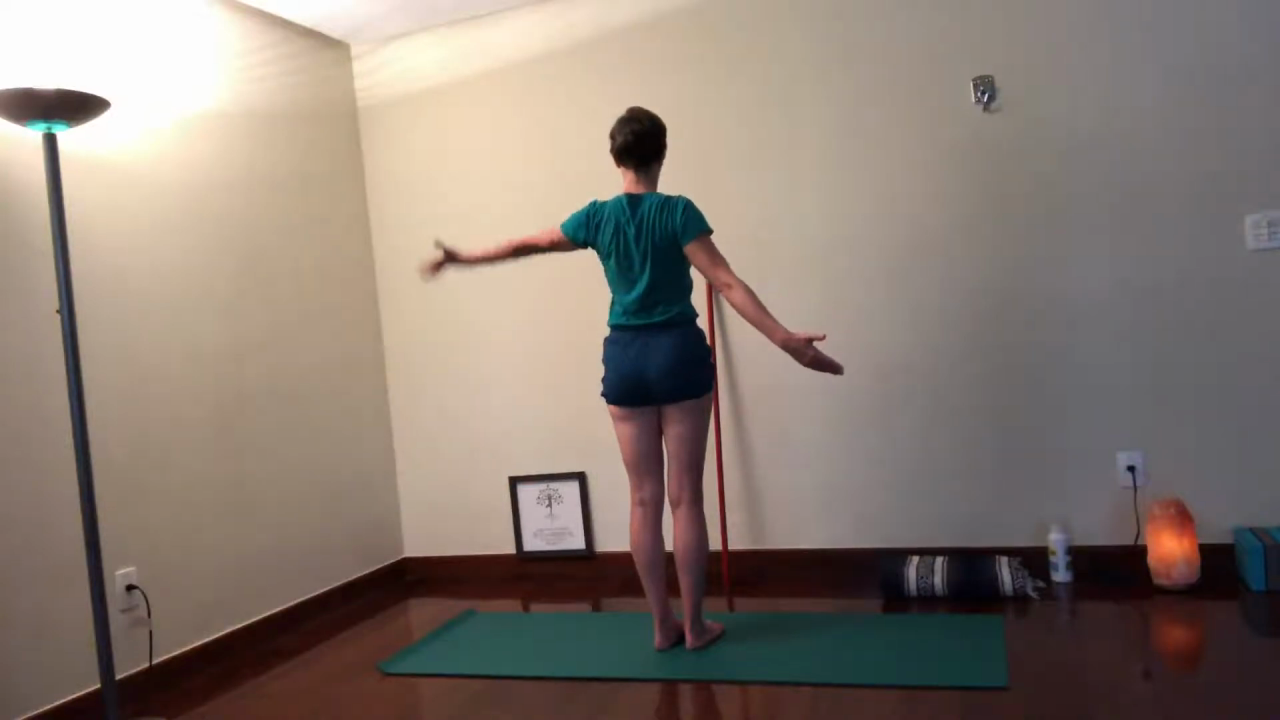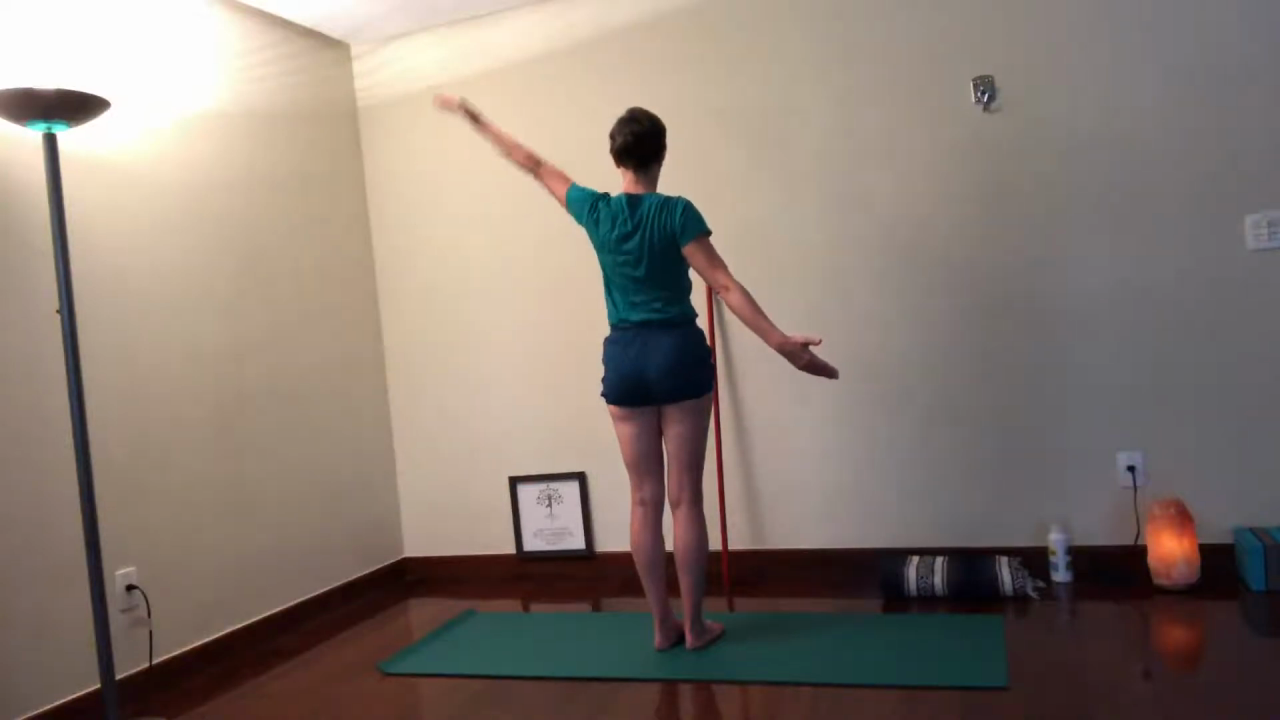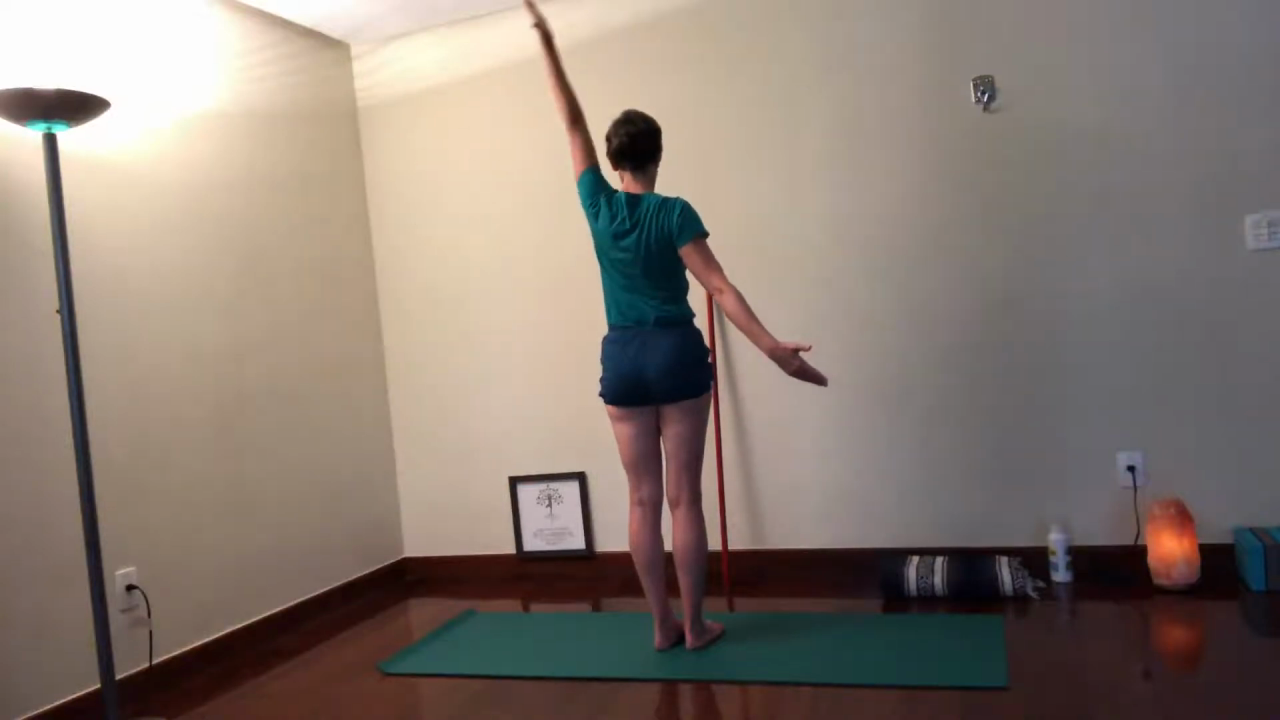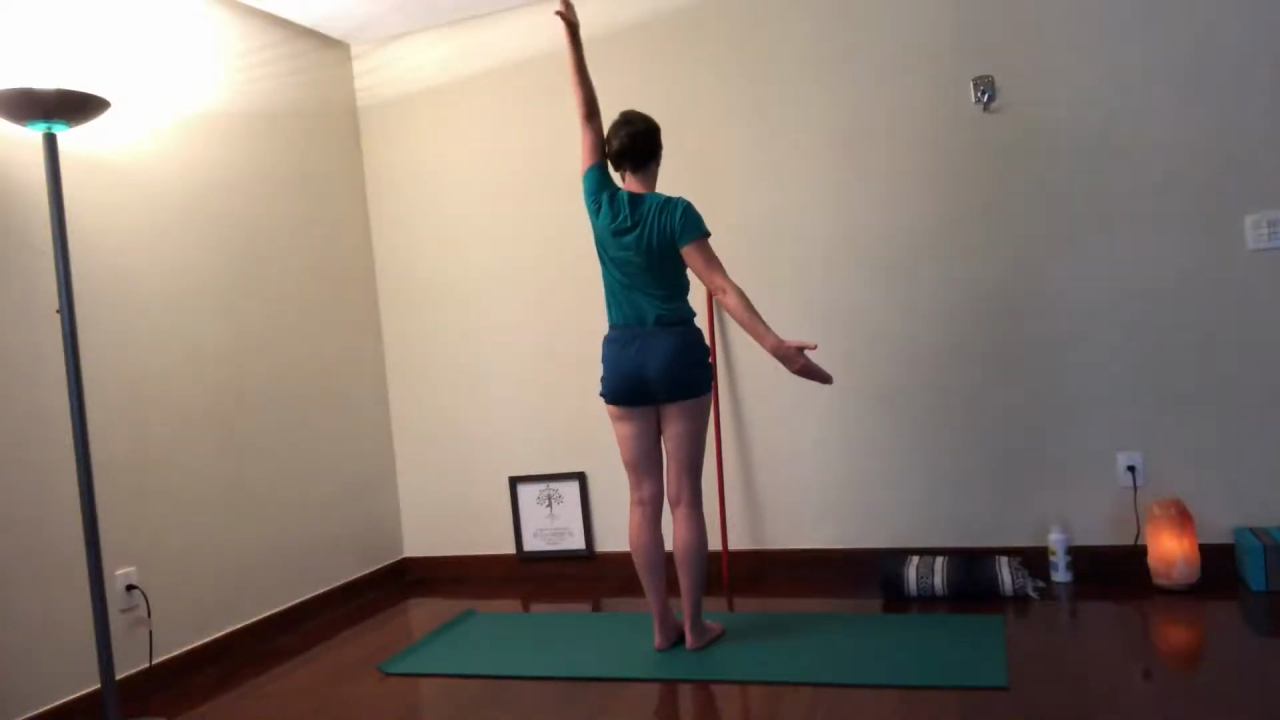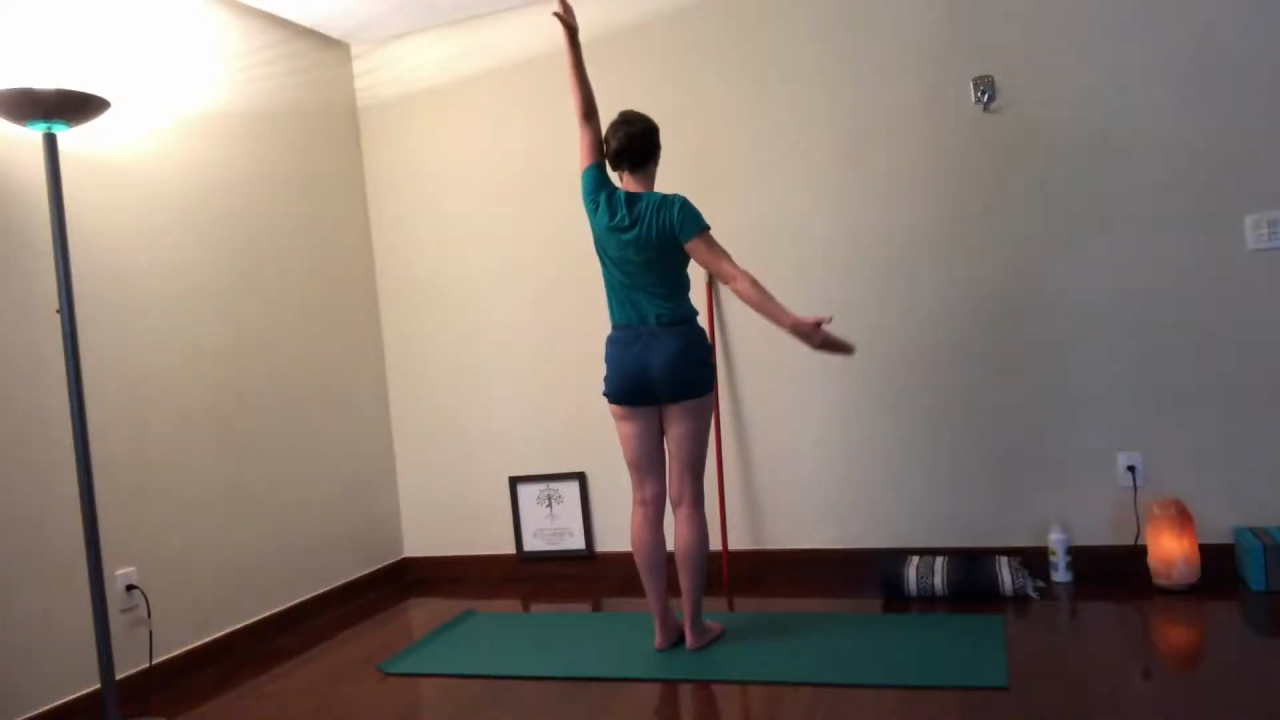
dt=0.4s
person 1, frame 1
left shoulder: (597, 218)
right shoulder: (678, 212)
left elbow: (525, 244)
right elbow: (727, 283)
left wrist: (460, 258)
right wrist: (786, 339)
left hip: (623, 358)
right hip: (678, 352)
left knee: (644, 499)
right knee: (686, 497)
left ankle: (663, 624)
right ankle: (695, 624)
person 1, frame 2
left shoulder: (597, 211)
right shoulder: (677, 213)
left elbow: (535, 167)
right elbow: (724, 285)
left wrist: (475, 119)
right wrist: (783, 343)
left hip: (623, 360)
right hip: (677, 355)
left knee: (645, 499)
right knee: (685, 497)
left ankle: (663, 625)
right ankle: (696, 625)
person 1, frame 3
left shoulder: (597, 205)
right shoulder: (674, 213)
left elbow: (573, 124)
right elbow: (719, 289)
right wrist: (773, 347)
left hip: (622, 358)
right hip: (676, 354)
left knee: (643, 499)
right knee: (685, 498)
left ankle: (662, 625)
right ankle: (696, 625)
person 1, frame 4
left shoulder: (600, 204)
right shoulder: (676, 213)
left elbow: (587, 119)
right elbow: (721, 288)
right wrist: (777, 346)
left hip: (621, 358)
right hip: (675, 354)
left knee: (644, 498)
right knee: (684, 498)
left ankle: (662, 625)
right ankle: (694, 625)
person 1, frame 5
left shoulder: (598, 204)
right shoulder: (672, 212)
left elbow: (586, 121)
right elbow: (732, 276)
right wrist: (797, 323)
left hip: (625, 358)
right hip: (678, 353)
left knee: (646, 498)
right knee: (685, 498)
left ankle: (663, 625)
right ankle: (695, 625)
